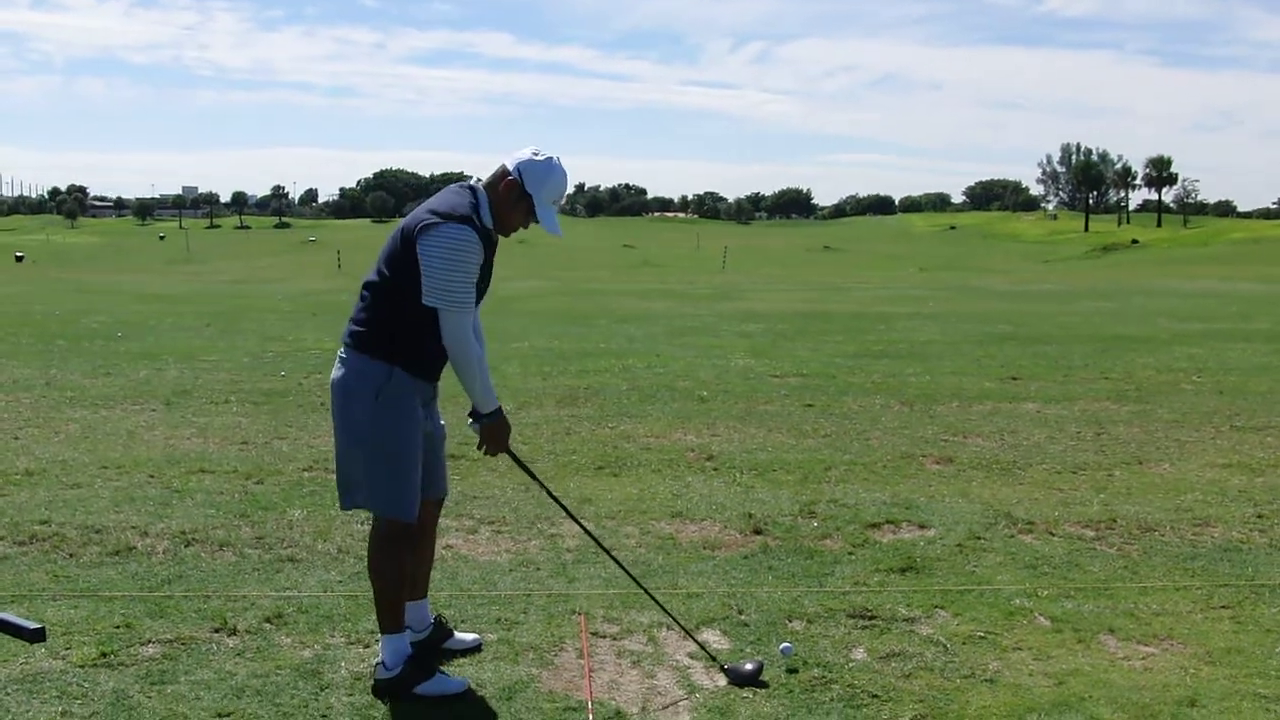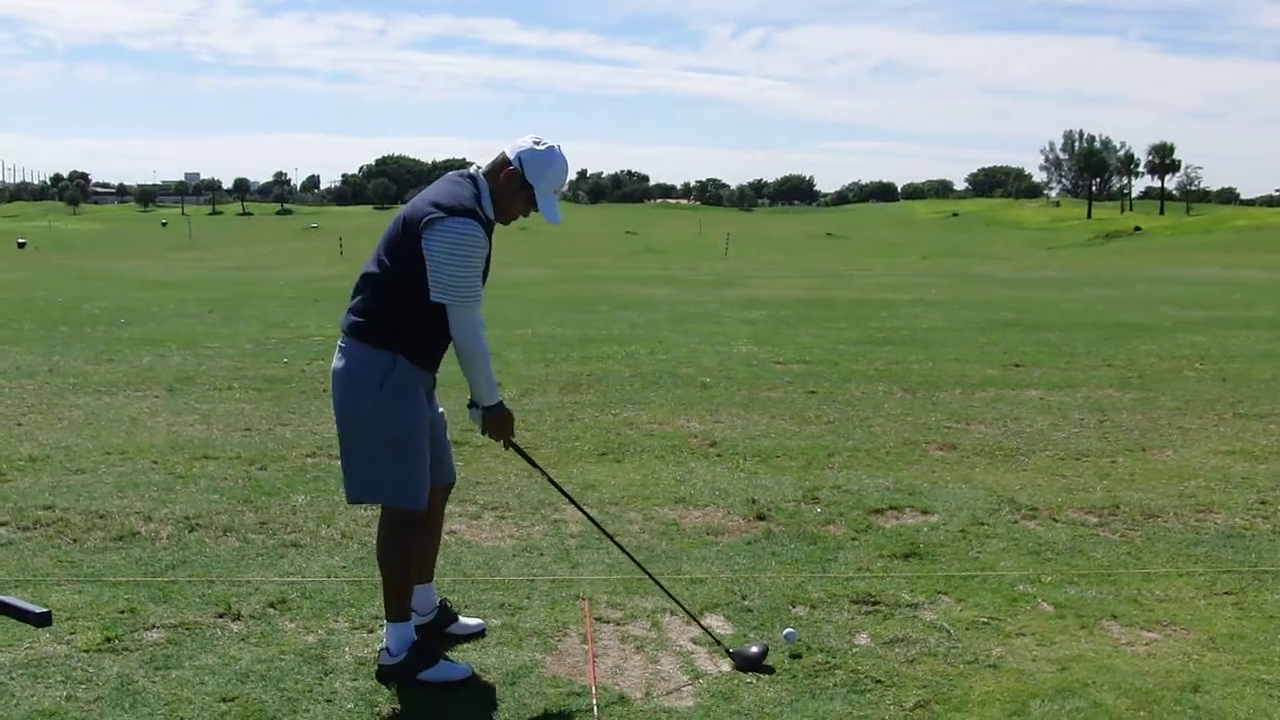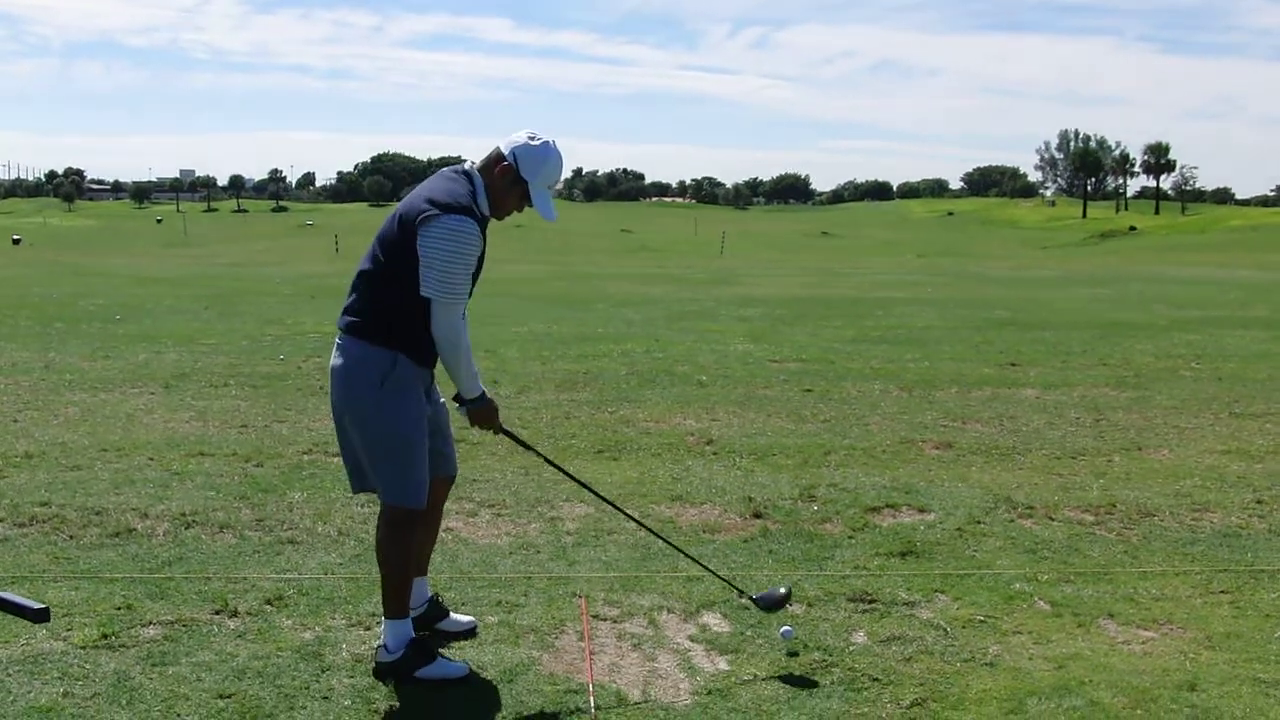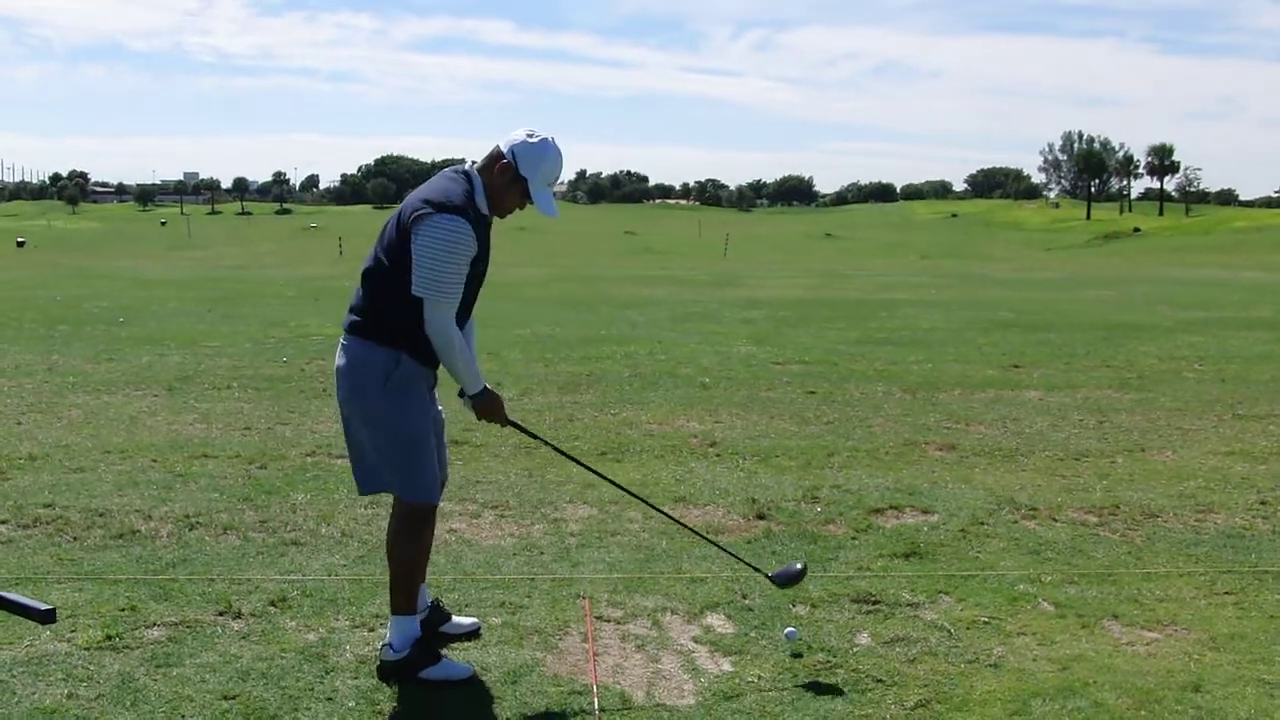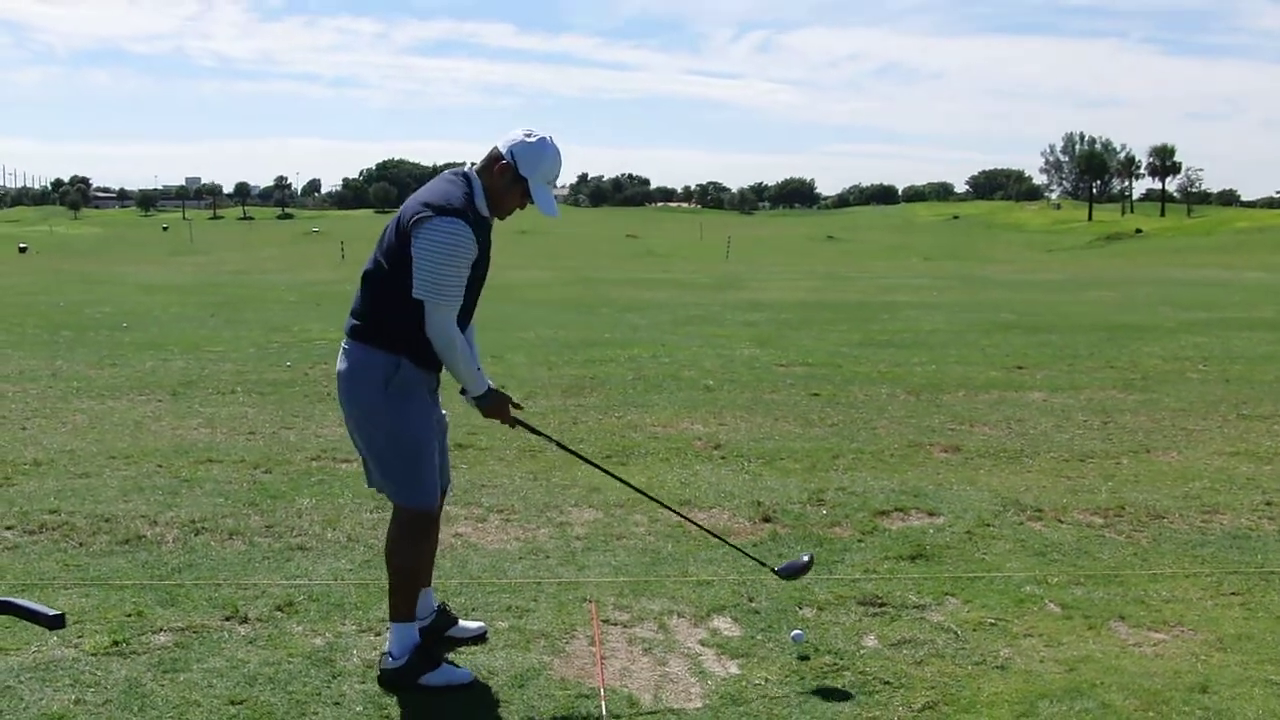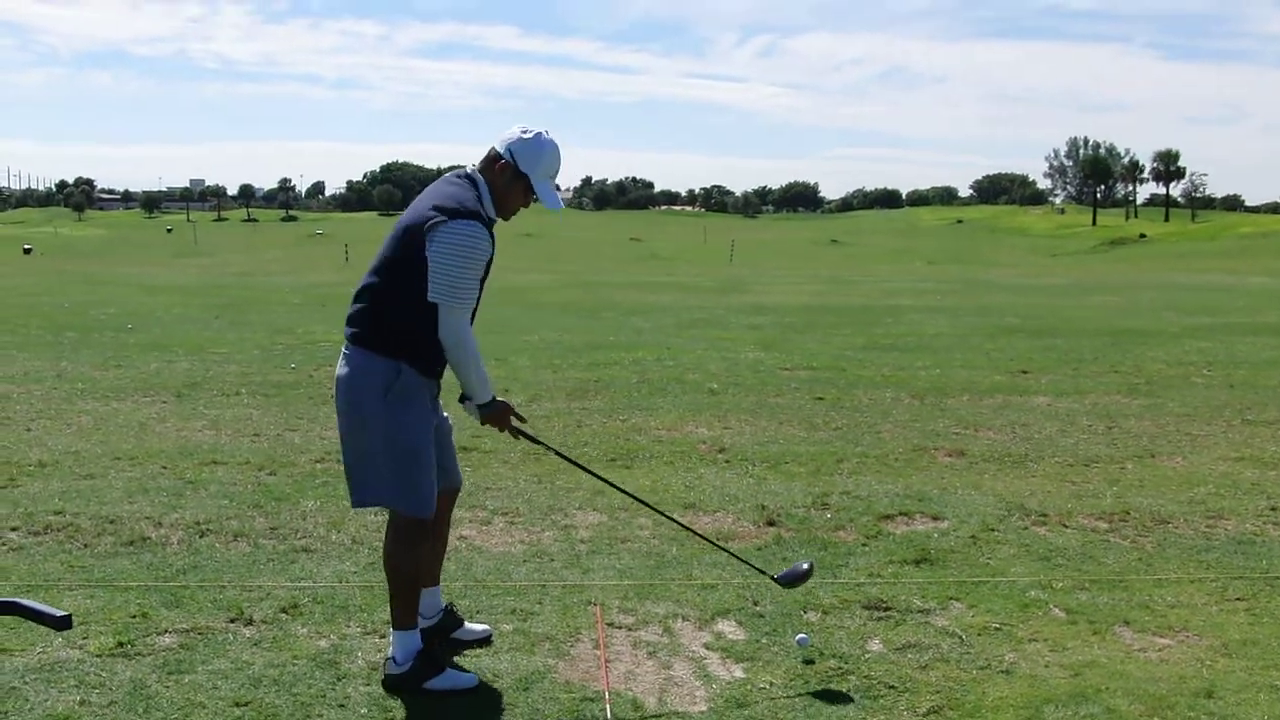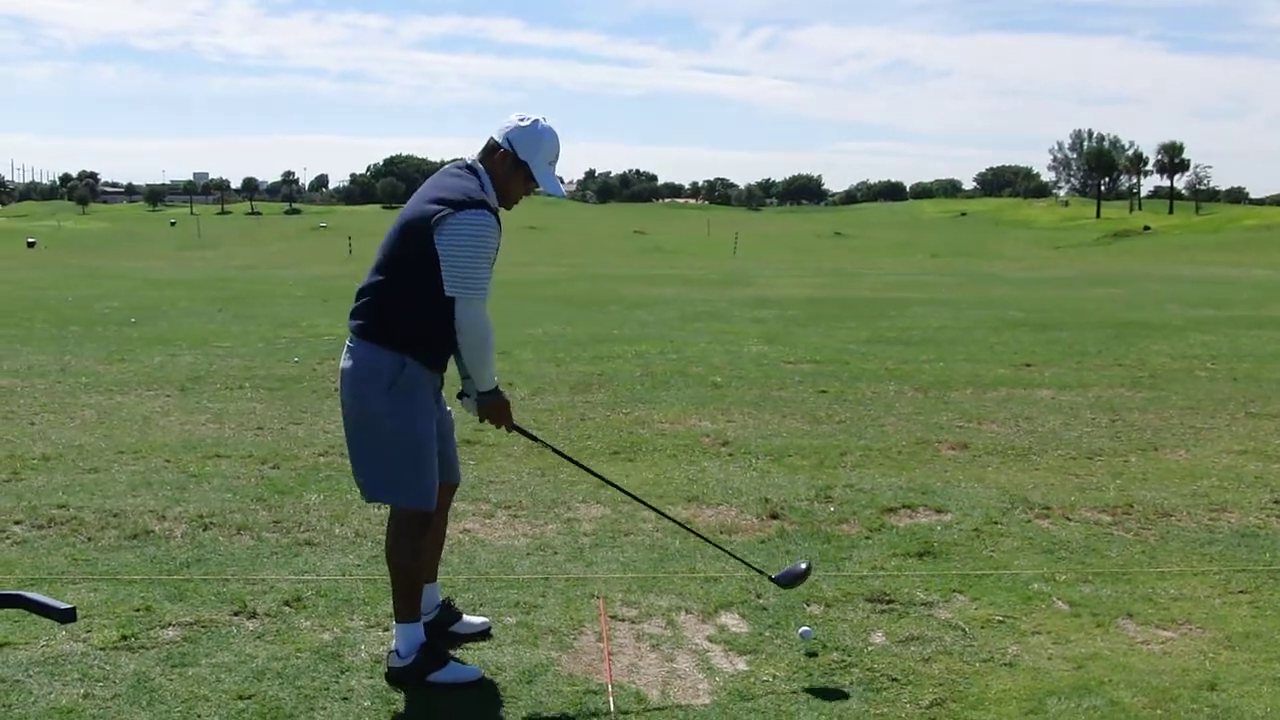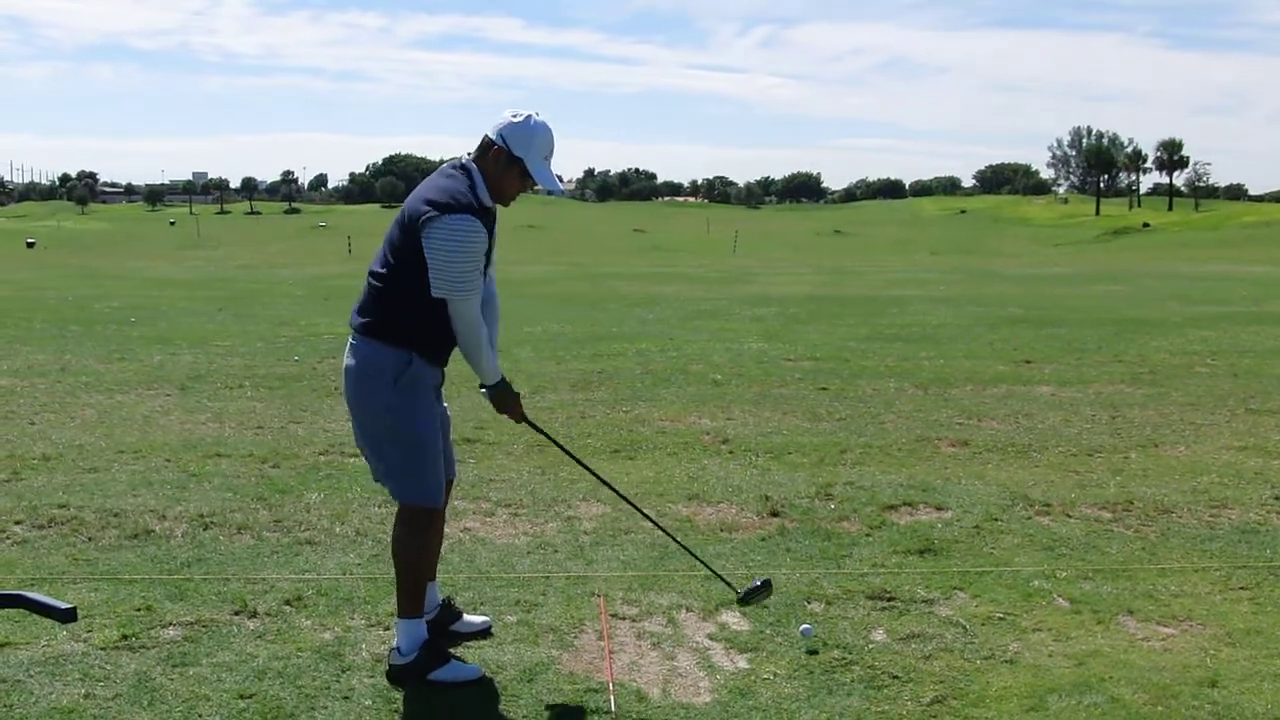
dt=0.2s
person 1, frame 1
left shoulder: (472, 222)
right shoulder: (455, 232)
left elbow: (466, 324)
right elbow: (456, 336)
left wrist: (485, 405)
right wrist: (489, 411)
left hip: (408, 378)
right hip: (378, 379)
left knee: (426, 504)
right knee: (396, 517)
left ankle: (419, 626)
right ankle: (395, 663)
person 1, frame 2
left shoulder: (461, 198)
right shoulder: (460, 224)
left elbow: (462, 319)
right elbow: (465, 330)
left wrist: (484, 397)
right wrist: (490, 404)
left hip: (404, 365)
right hip: (379, 368)
left knee: (434, 489)
right knee: (404, 505)
left ankle: (424, 610)
right ankle: (400, 649)
person 1, frame 3
left shoulder: (455, 193)
right shoulder: (455, 220)
left elbow: (447, 314)
right elbow: (447, 325)
left wrist: (468, 387)
right wrist: (473, 395)
left hip: (400, 362)
right hip: (378, 365)
left knee: (436, 481)
right knee: (405, 501)
left ankle: (416, 603)
right ankle: (397, 646)
person 1, frame 4
left shoulder: (466, 203)
right shoulder: (450, 219)
left elbow: (456, 311)
right elbow: (437, 323)
left wrist: (474, 378)
right wrist: (475, 390)
left hip: (404, 362)
right hip: (382, 364)
left knee: (425, 493)
right knee: (416, 499)
left ankle: (420, 609)
right ankle: (402, 645)
person 1, frame 5
left shoulder: (465, 204)
right shoulder: (450, 222)
left elbow: (454, 316)
right elbow: (440, 328)
left wrist: (479, 381)
right wrist: (481, 392)
left hip: (406, 367)
right hip: (384, 368)
left knee: (431, 494)
right knee: (415, 505)
left ankle: (424, 614)
right ankle: (402, 653)
person 1, frame 6
left shoulder: (457, 196)
right shoulder: (465, 225)
right elbow: (453, 331)
left wrist: (475, 393)
right wrist: (485, 400)
left hip: (406, 370)
right hip: (384, 375)
left knee: (442, 493)
right knee: (412, 511)
left ankle: (430, 614)
right ankle: (406, 657)
person 1, frame 7
left shoulder: (457, 188)
right shoulder: (471, 216)
left elbow: (462, 311)
right elbow: (471, 320)
left wrist: (475, 384)
right wrist: (487, 390)
left hip: (410, 364)
right hip: (388, 368)
left knee: (440, 490)
right knee: (414, 505)
left ankle: (428, 608)
right ankle: (408, 650)
person 1, frame 8
left shoulder: (472, 196)
right shoulder: (456, 217)
left elbow: (484, 292)
right elbow: (464, 317)
left wrist: (496, 375)
right wrist: (494, 382)
left hip: (410, 361)
right hip: (389, 364)
left knee: (435, 491)
right knee: (421, 501)
left ankle: (429, 607)
right ankle: (410, 648)
